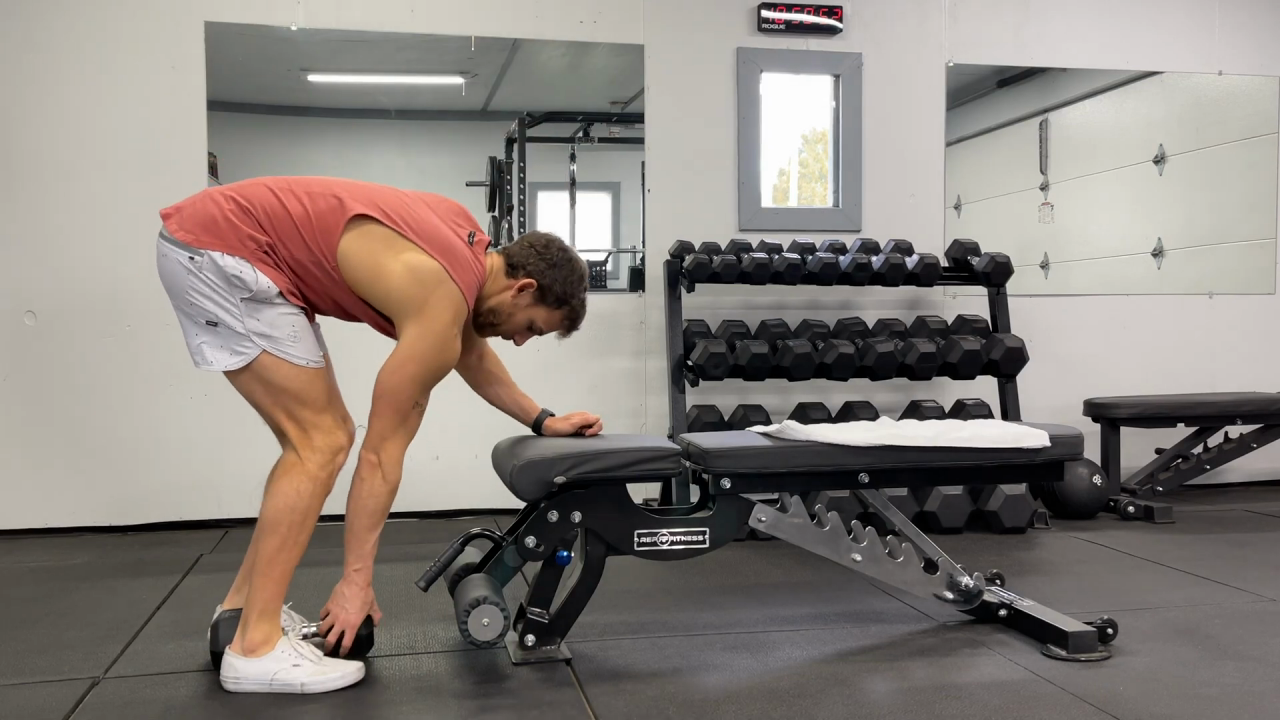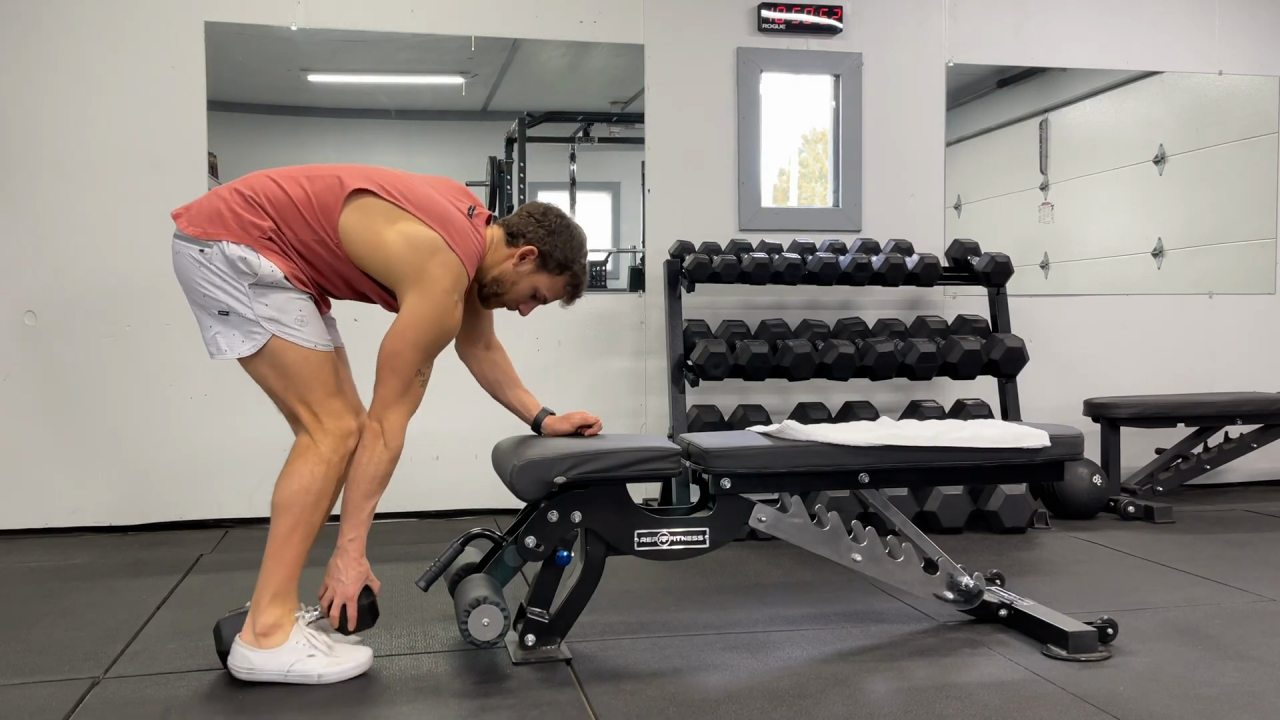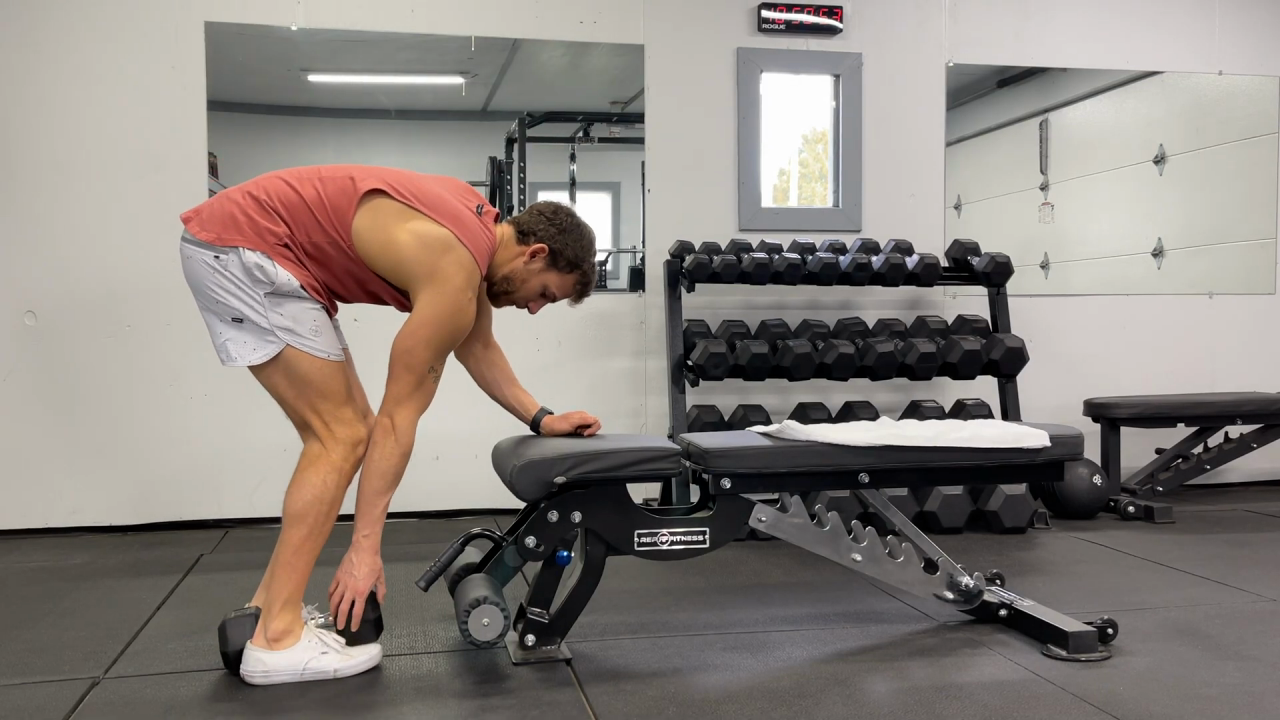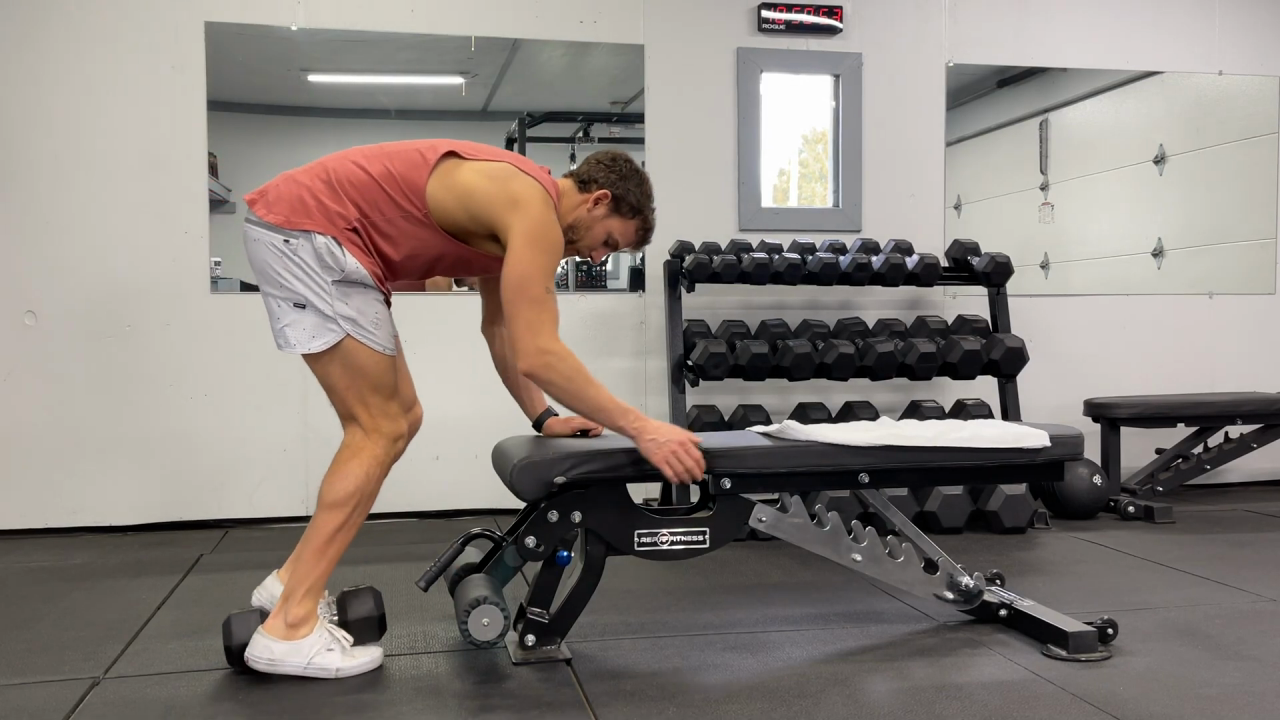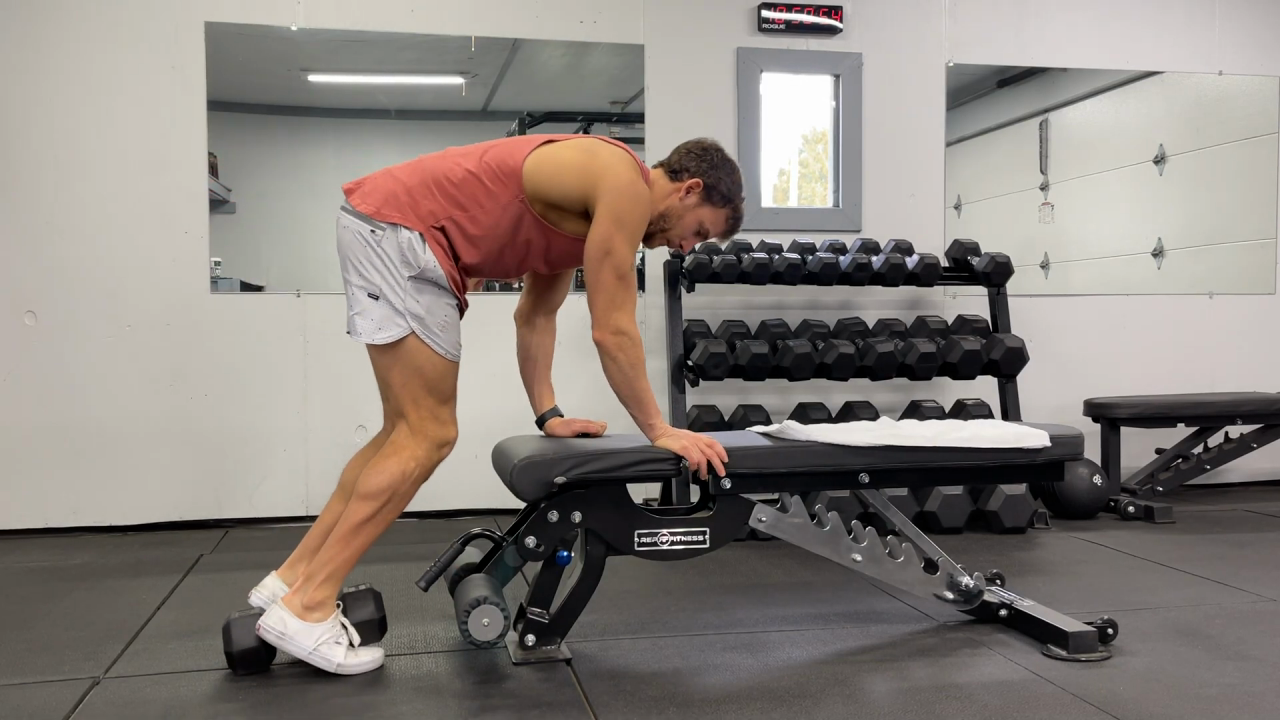
dt=0.5s
person 1, frame 1
left shoulder: (467, 246)
right shoulder: (439, 310)
left elbow: (473, 357)
right elbow: (382, 456)
left wrist: (542, 420)
right wrist: (356, 583)
left hip: (227, 246)
right hip: (218, 249)
left knee: (316, 435)
right knee: (321, 445)
left ankle: (246, 602)
right ankle: (256, 646)
person 1, frame 2
left shoulder: (471, 226)
right shoulder: (440, 280)
left elbow: (479, 346)
right elbow: (387, 423)
left wrist: (541, 418)
right wrist: (351, 552)
left hip: (252, 247)
right hip: (230, 242)
left knee: (343, 427)
right knee: (330, 432)
left ankle: (274, 606)
right ankle: (267, 634)
person 1, frame 3
left shoulder: (476, 226)
right shoulder: (454, 276)
left elbow: (477, 347)
right elbow: (399, 417)
left wrist: (540, 418)
right wrist: (364, 550)
left hip: (247, 247)
right hip: (240, 246)
left knee: (349, 429)
right knee: (340, 438)
left ankle: (270, 607)
right ankle: (275, 639)
person 1, frame 4
left shoulder: (521, 203)
right shoulder: (535, 215)
left elbow: (501, 327)
right elbow: (536, 355)
left wrist: (543, 418)
right wrist: (639, 428)
left hip: (298, 229)
right hip: (307, 230)
left knee: (396, 419)
right knee: (382, 430)
left ankle: (293, 584)
right ankle: (288, 630)
person 1, frame 5
left shoulder: (592, 205)
right shoulder: (626, 184)
left elbow: (535, 316)
right elbow: (613, 330)
left wrist: (548, 414)
right wrist: (658, 431)
left hip: (391, 229)
right hip: (398, 227)
left knee: (407, 432)
right knee: (427, 435)
left ankle: (293, 579)
right ankle: (305, 609)
